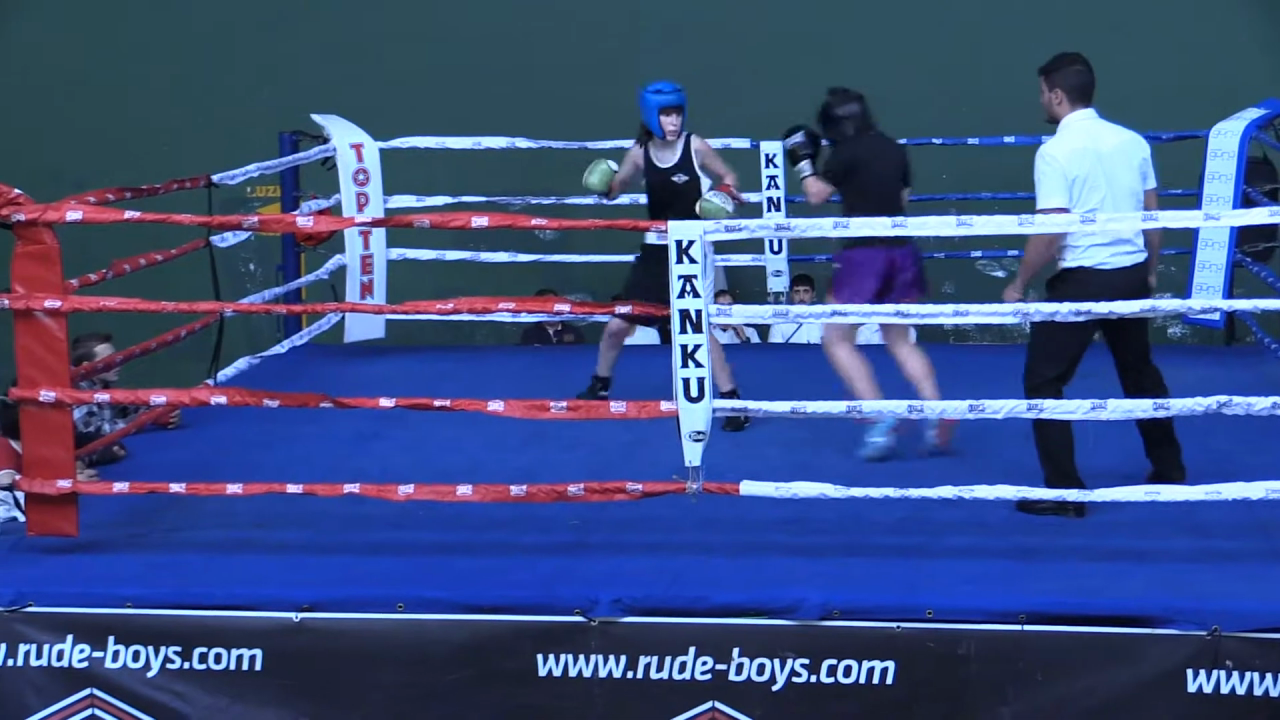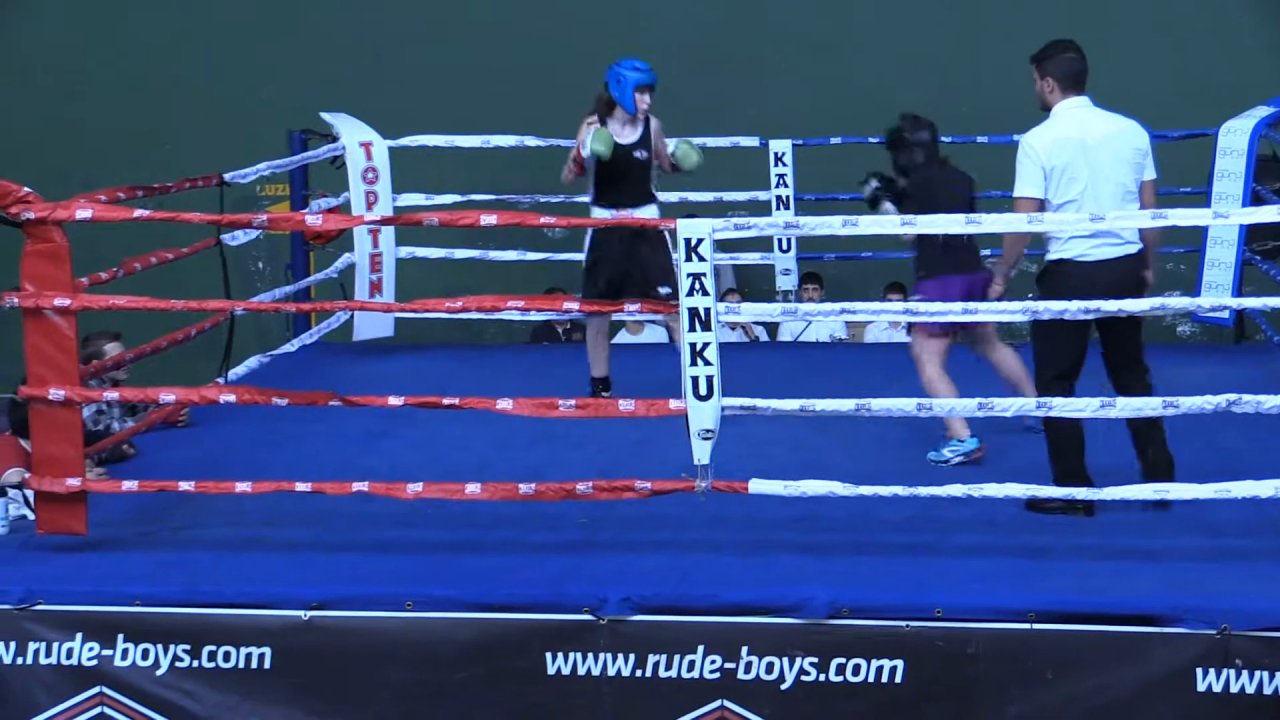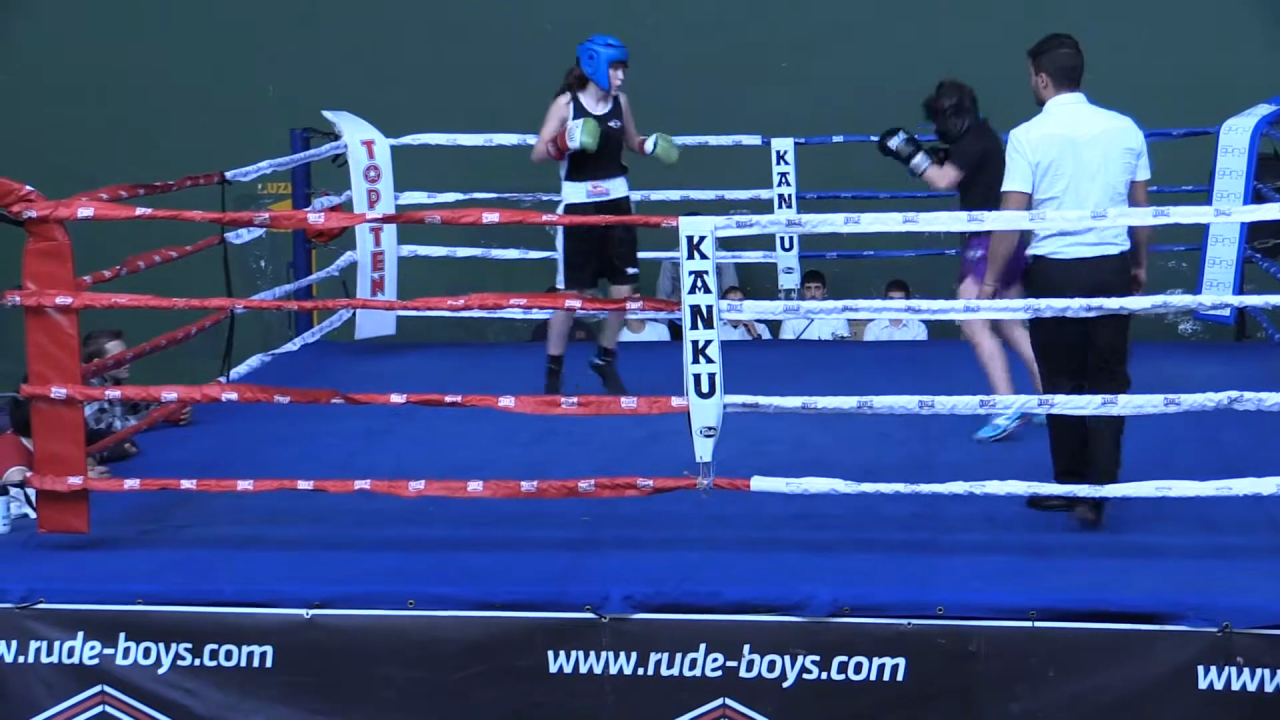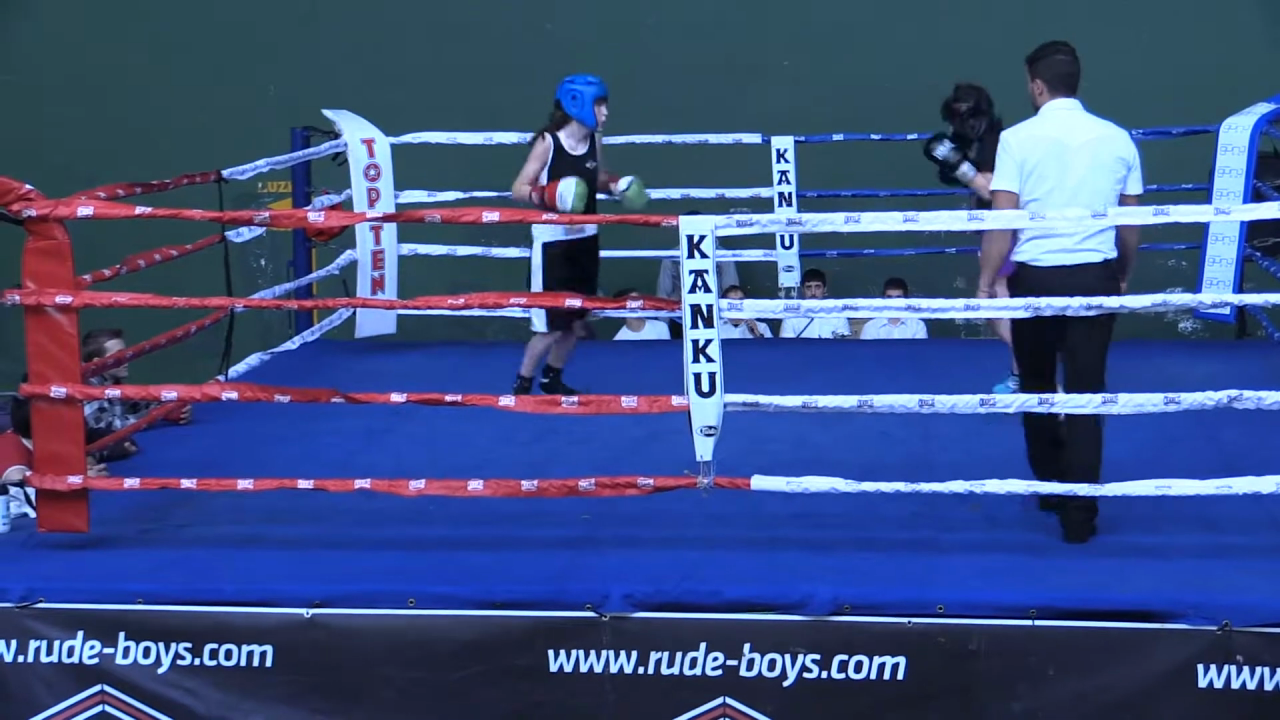
dt=0.2s
person 1, frame 1
left shoulder: (1055, 150)
right shoulder: (1133, 141)
left elbow: (1047, 234)
right elbow: (1151, 216)
left wrist: (1018, 285)
right wrist: (1150, 271)
left hip: (1081, 282)
right hip: (1130, 277)
left knee: (1043, 383)
right knee: (1142, 375)
left ankle: (1065, 491)
right ankle: (1169, 471)
person 1, frame 2
left shoulder: (1040, 140)
right shoulder: (1130, 131)
right elbow: (1148, 208)
left wrist: (1000, 279)
right wrist: (1147, 265)
left hip: (1070, 274)
right hip: (1123, 269)
left knee: (1057, 386)
right knee: (1131, 374)
left ankle: (1073, 491)
right ankle: (1157, 474)
person 1, frame 3
left shoulder: (1027, 137)
right shoulder: (1124, 128)
left elbow: (1011, 219)
right elbow: (1140, 208)
left wrist: (989, 280)
right wrist: (1139, 263)
left hip: (1054, 273)
right hip: (1110, 270)
left knee: (1060, 388)
right knee: (1108, 384)
left ankle: (1071, 488)
right ankle: (1093, 495)
person 1, frame 4
left shoulder: (1018, 138)
right shoulder: (1118, 139)
left elbow: (1002, 220)
right elbow: (1129, 223)
left wrist: (986, 283)
right wrist: (1122, 275)
left hip: (1036, 278)
right hip: (1094, 279)
left knee: (1036, 388)
right knee: (1085, 395)
left ankle: (1051, 488)
right ankle: (1078, 514)
person 2, frame 1
left shoulder: (847, 151)
right shoulder: (895, 150)
left elbow: (815, 195)
left wrist: (801, 157)
left hip: (862, 254)
right hip: (901, 251)
left knee: (836, 341)
right knee: (901, 343)
left ankle: (883, 421)
right ankle: (935, 416)
person 2, frame 2
left shoulder: (930, 182)
right shoulder: (961, 179)
left elbow: (907, 231)
left wrist: (882, 201)
left hip: (939, 284)
right hip: (972, 277)
left knee: (929, 366)
right knee: (992, 345)
left ankle: (962, 438)
person 2, frame 3
left shoulder: (975, 141)
right shoulder: (981, 139)
left elbow: (943, 181)
right elbow: (956, 176)
left wrist: (910, 153)
right wrist: (933, 156)
left hip: (991, 241)
left knee: (972, 324)
right knee: (1011, 324)
left ankle: (1008, 407)
person 2, frame 4
left shoulder: (995, 143)
right shoulder: (984, 141)
left elbow: (989, 190)
right elbow: (982, 188)
left wrist: (957, 163)
right wrist: (950, 163)
left knee: (1007, 318)
right knee: (1001, 314)
right ankle: (1023, 377)
person 3, frame 1
left shoulder: (694, 145)
right shoulder: (640, 151)
left elbow: (729, 177)
right elbow: (615, 189)
left wrist: (725, 197)
right wrist: (604, 184)
right hip: (655, 248)
right knee: (616, 325)
left ankle: (731, 402)
right ankle: (597, 387)
person 3, frame 2
left shoulder: (652, 125)
right shoulder: (593, 125)
left elbow: (663, 163)
right elbow: (566, 177)
left wrist: (679, 159)
right wrist: (582, 158)
left hip: (646, 226)
right hip: (605, 229)
left knee: (671, 309)
right knee: (598, 317)
right ankle: (600, 387)
person 3, frame 3
left shoulder: (620, 103)
right shoulder: (565, 104)
left elbow: (631, 140)
right elbow: (538, 153)
left wrist: (652, 146)
right wrist: (566, 142)
left hip: (616, 202)
right hip: (577, 203)
left knee: (623, 291)
right knee: (572, 295)
left ankle: (606, 359)
right ankle: (553, 367)
person 3, frame 4
left shoulder: (595, 139)
right shoulder: (547, 143)
right elbow: (518, 189)
left wrist: (619, 187)
right wrist: (547, 197)
left hip: (585, 239)
right hip: (552, 242)
left knee: (576, 321)
right knee: (549, 329)
left ankle: (552, 378)
right ankle: (522, 384)
